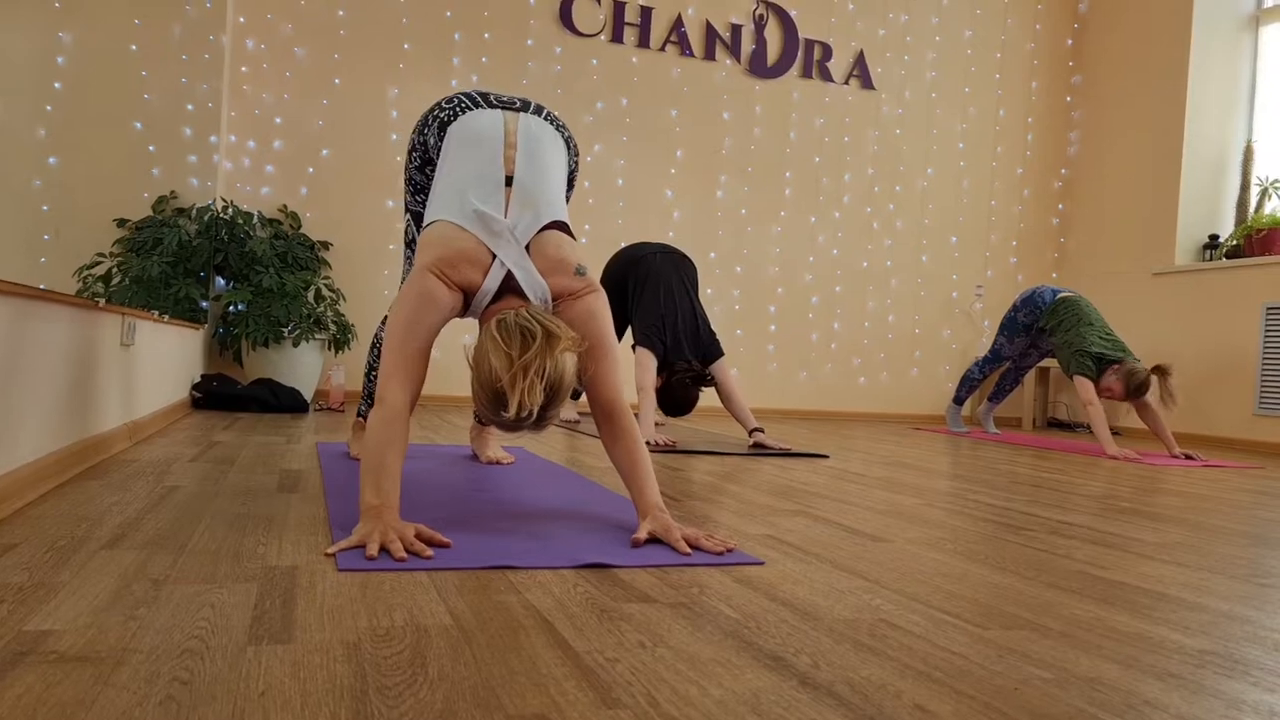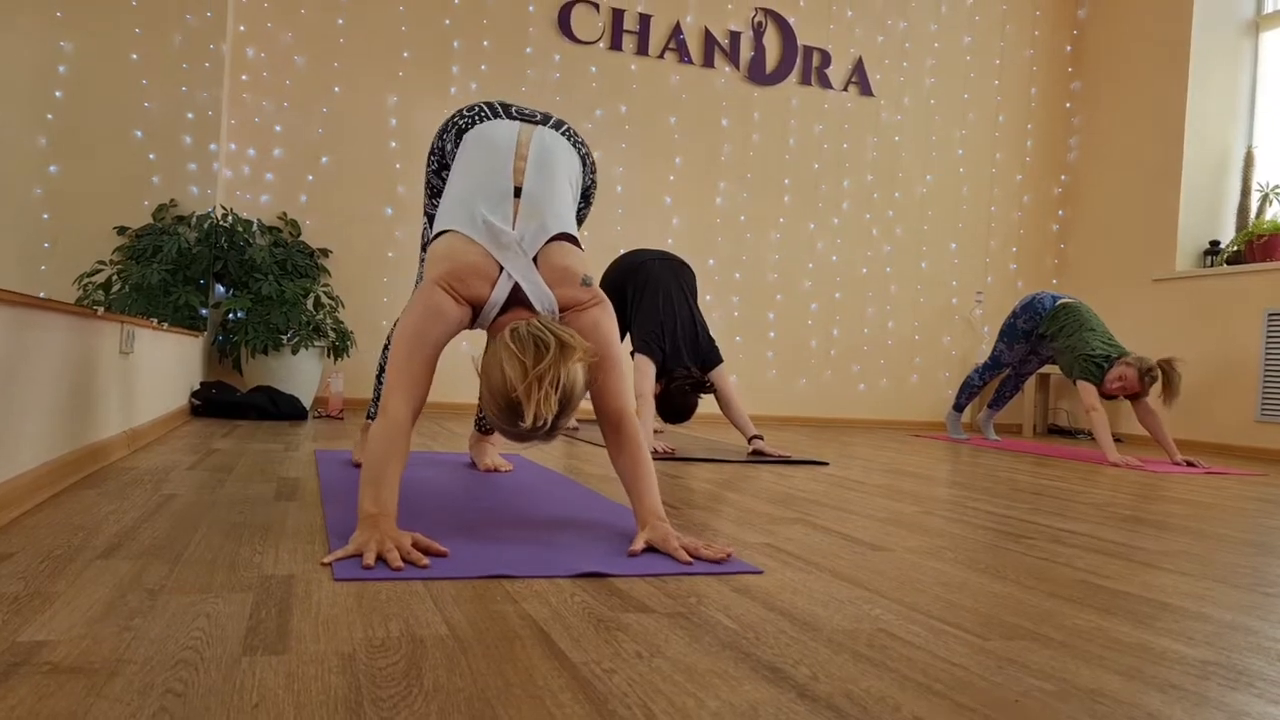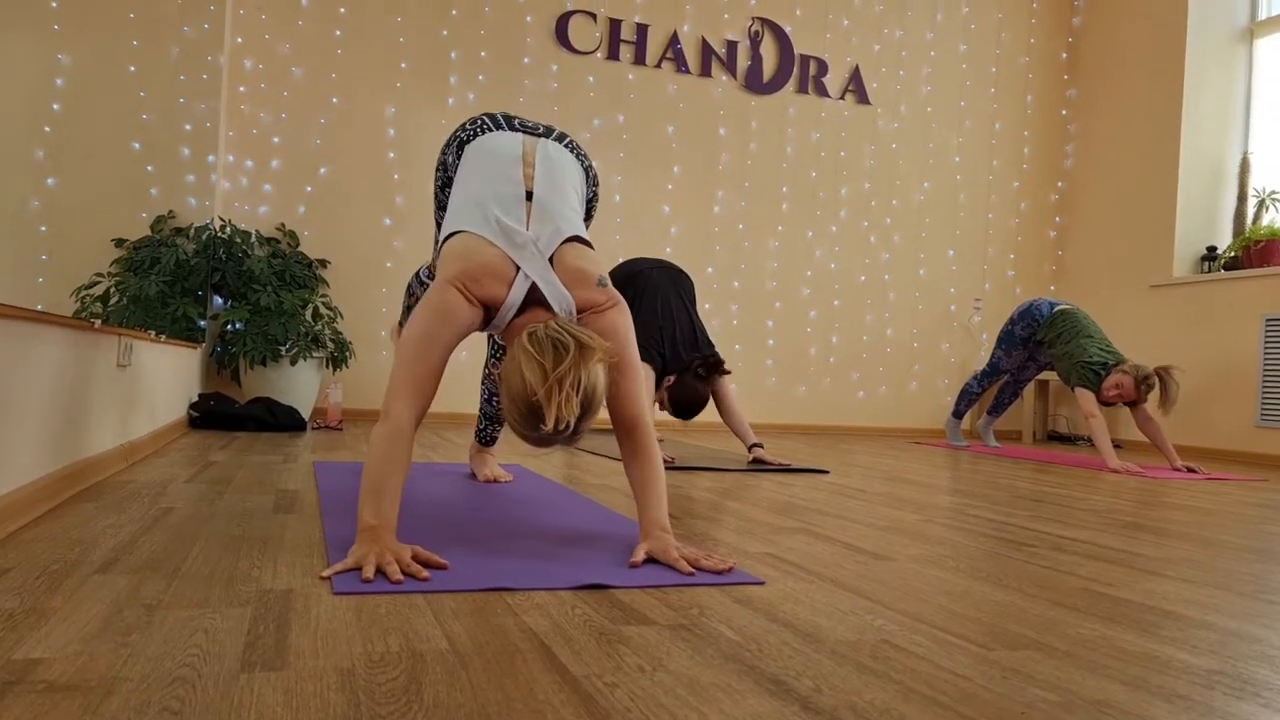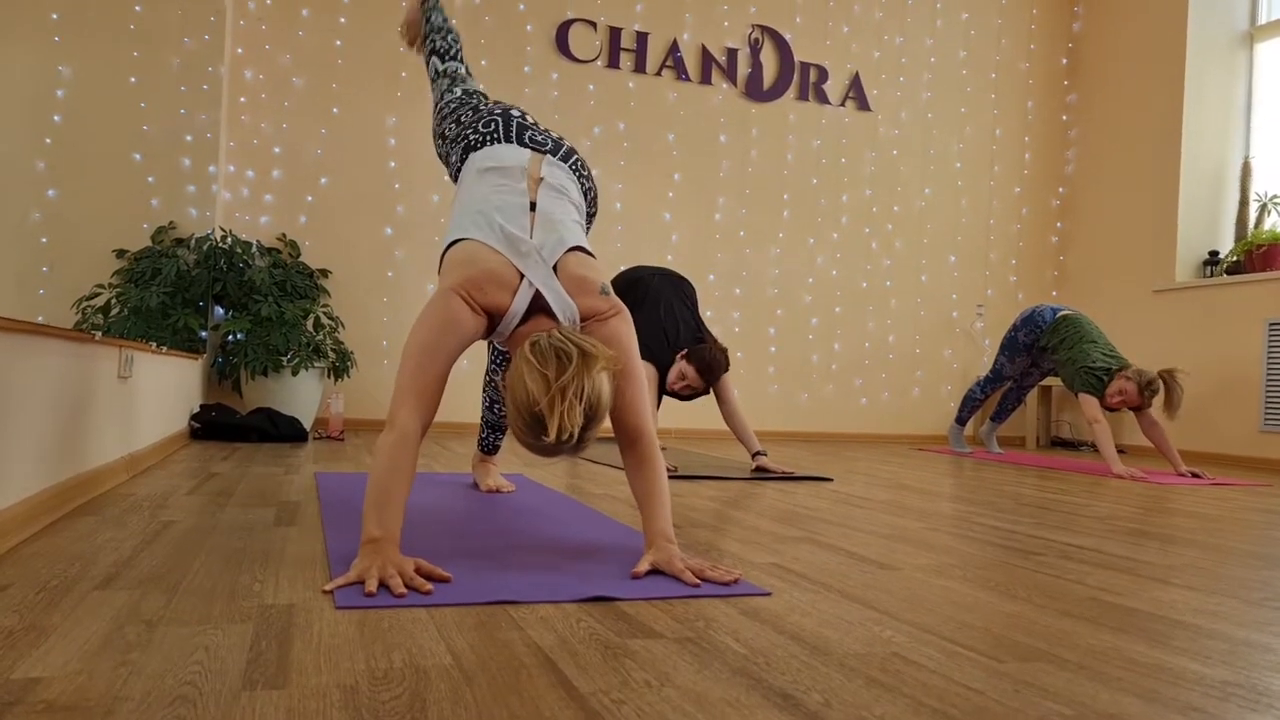
dt=0.4s
person 1, frame 1
left shoulder: (576, 290)
right shoulder: (442, 275)
left elbow: (614, 411)
right elbow: (393, 401)
right wrist: (377, 514)
left hip: (545, 134)
right hip: (455, 123)
right knee: (415, 284)
left ankle: (479, 431)
right ankle: (363, 422)
person 1, frame 2
left shoulder: (584, 301)
right shoulder: (451, 287)
left elbow: (621, 421)
right elbow: (397, 412)
right hip: (473, 134)
right ankle: (370, 429)
person 1, frame 3
left shoulder: (601, 304)
right shoulder: (463, 287)
left elbow: (635, 428)
right elbow: (397, 417)
right wrist: (374, 534)
left hip: (565, 159)
right hip: (481, 144)
right ankle: (410, 311)
person 1, frame 4
left shoulder: (603, 312)
right shoulder: (468, 296)
left elbow: (638, 435)
right elbow: (404, 424)
left wrist: (663, 541)
right wrist: (377, 545)
left hip: (565, 173)
right hip: (487, 147)
right knee: (453, 77)
person 2, frame 1
left shoulder: (703, 343)
right shoulder: (653, 336)
left elbow: (728, 389)
right elbow: (645, 389)
left wrist: (756, 431)
right wrist: (646, 431)
right hip: (631, 265)
left ankle: (646, 410)
right ankle: (570, 400)
person 2, frame 2
left shoulder: (701, 350)
right shoulder: (653, 343)
left elbow: (727, 397)
right elbow: (644, 395)
left wrist: (754, 438)
right wrist: (647, 438)
right hip: (630, 272)
person 2, frame 3
left shoulder: (701, 356)
right shoulder: (654, 354)
left elbow: (727, 403)
right elbow: (642, 401)
left wrist: (755, 447)
left hip: (673, 279)
right hip: (629, 279)
person 2, frame 4
left shoulder: (710, 357)
right shoulder: (658, 350)
left elbow: (730, 406)
right elbow: (647, 407)
left wrist: (759, 454)
right hip: (631, 288)
person 3, frame 1
left shoulder: (1130, 368)
right shoulder: (1088, 359)
left elbow: (1145, 406)
right elbow: (1091, 403)
left wrist: (1173, 447)
right wrist: (1110, 448)
left hip: (1065, 307)
right hip: (1038, 307)
left knee: (1021, 366)
right knee: (996, 359)
left ankle: (986, 412)
right ankle: (954, 409)
person 3, frame 2
left shoulder: (1131, 370)
right shoulder: (1091, 362)
left elbow: (1146, 412)
right elbow: (1093, 409)
left wrist: (1174, 454)
right wrist: (1112, 455)
left hip: (1065, 314)
right hip: (1038, 312)
left knee: (1021, 373)
right knee: (996, 365)
left ankle: (986, 419)
right ankle: (954, 416)
person 3, frame 3
left shoulder: (1129, 378)
right shoulder: (1089, 368)
left elbow: (1145, 419)
right elbow: (1093, 416)
left wrist: (1174, 460)
right wrist: (1112, 461)
left hip: (1062, 322)
right hip: (1036, 319)
left knee: (1019, 379)
right knee: (994, 372)
left ankle: (986, 425)
right ankle: (953, 423)
person 3, frame 4
left shoulder: (1133, 383)
right shoulder: (1092, 373)
left elbow: (1150, 424)
right elbow: (1096, 421)
left wrist: (1178, 465)
right wrist: (1116, 467)
left hip: (1065, 327)
right hip: (1038, 325)
left knee: (1022, 386)
right knee: (998, 378)
left ankle: (989, 432)
right ankle: (956, 430)
